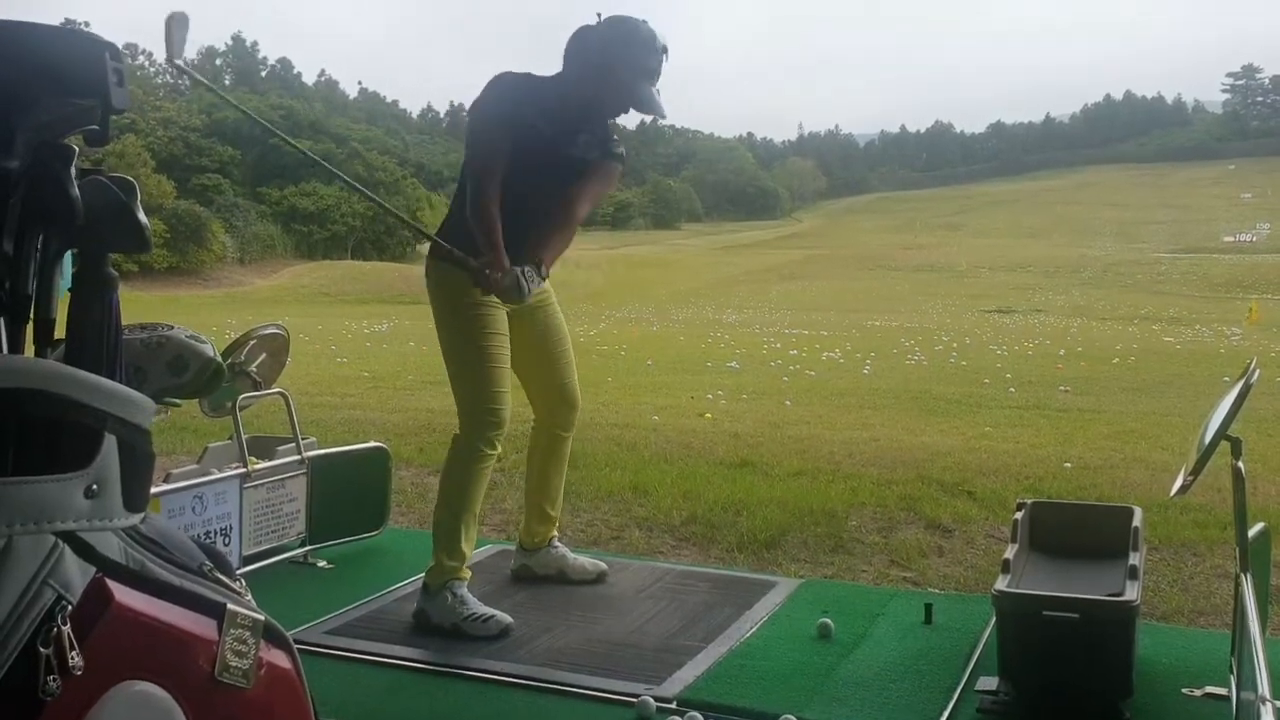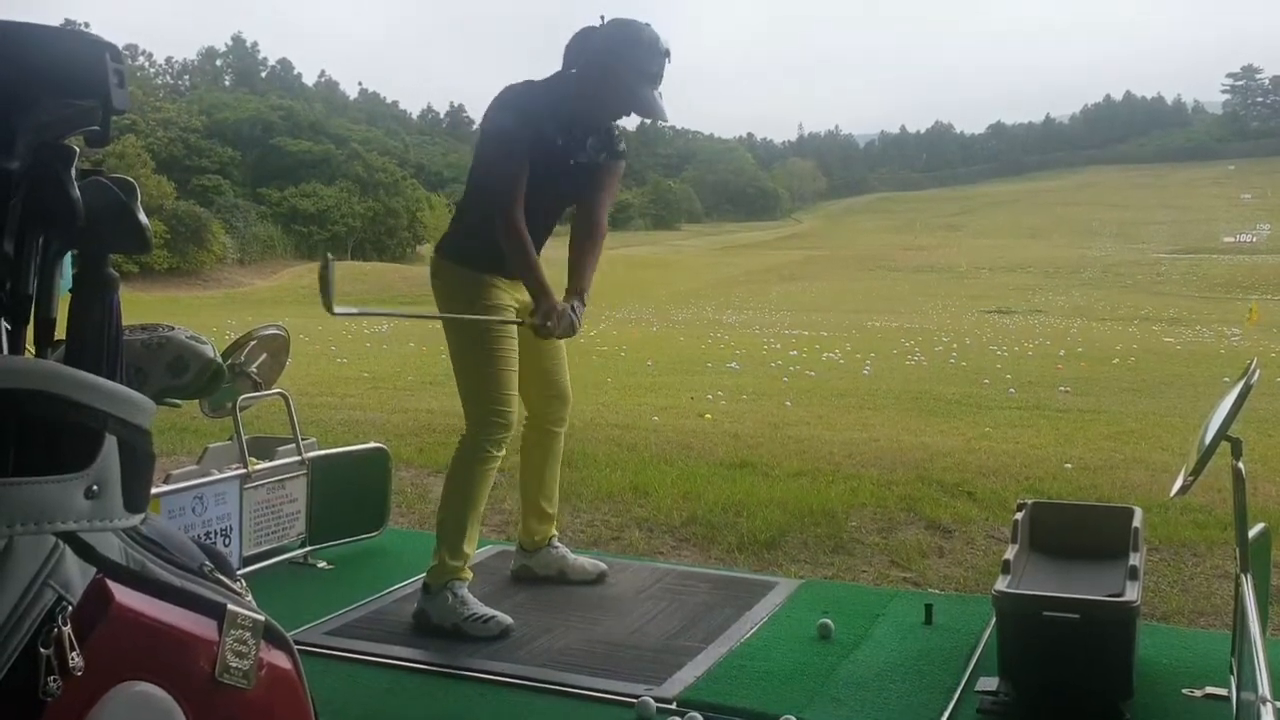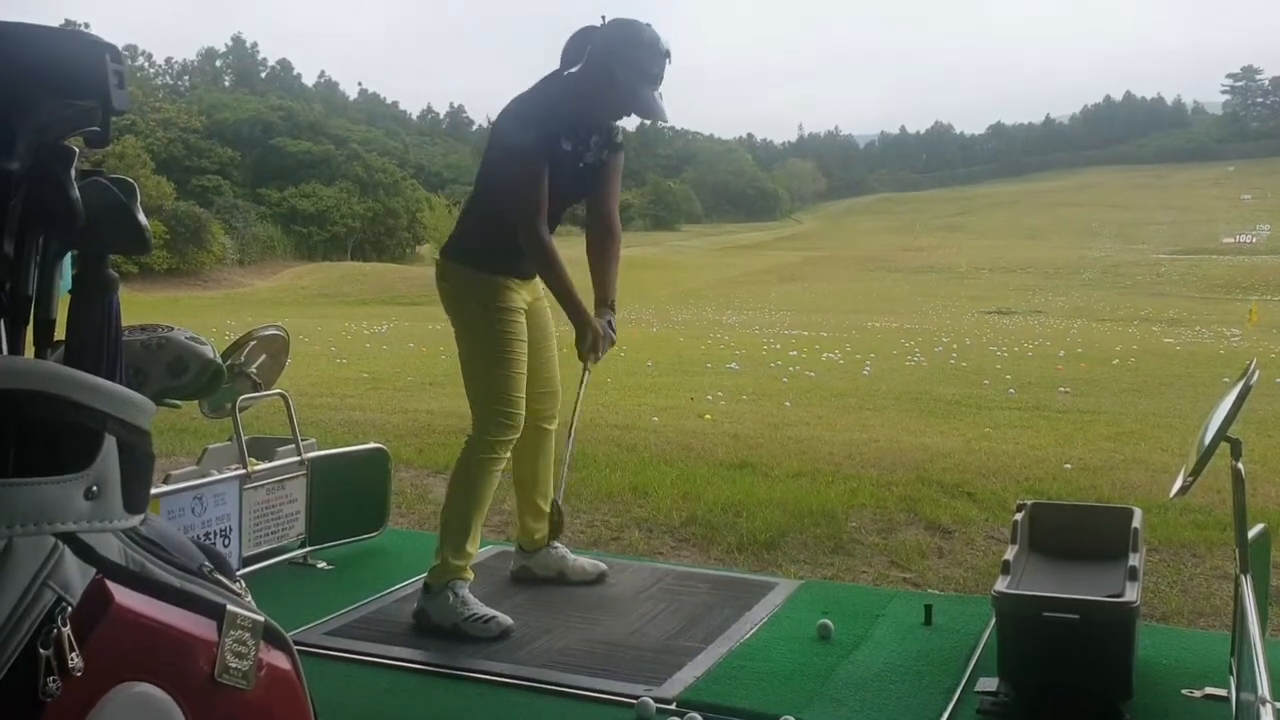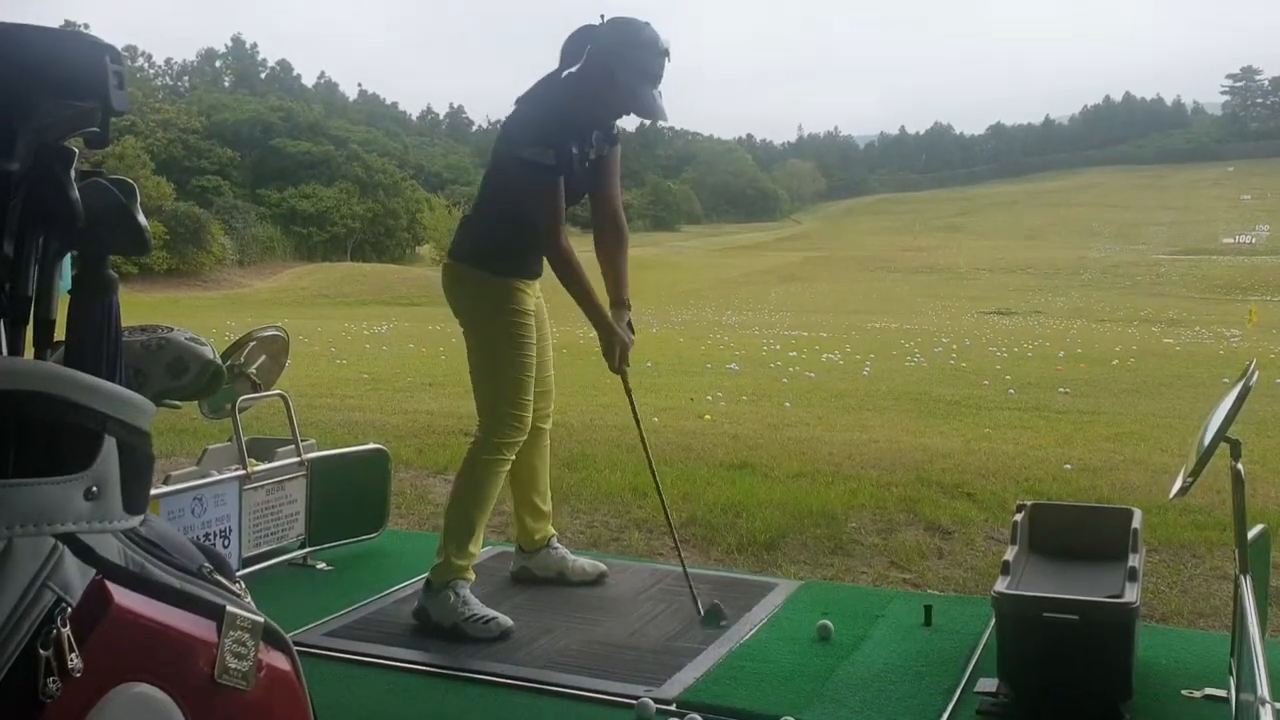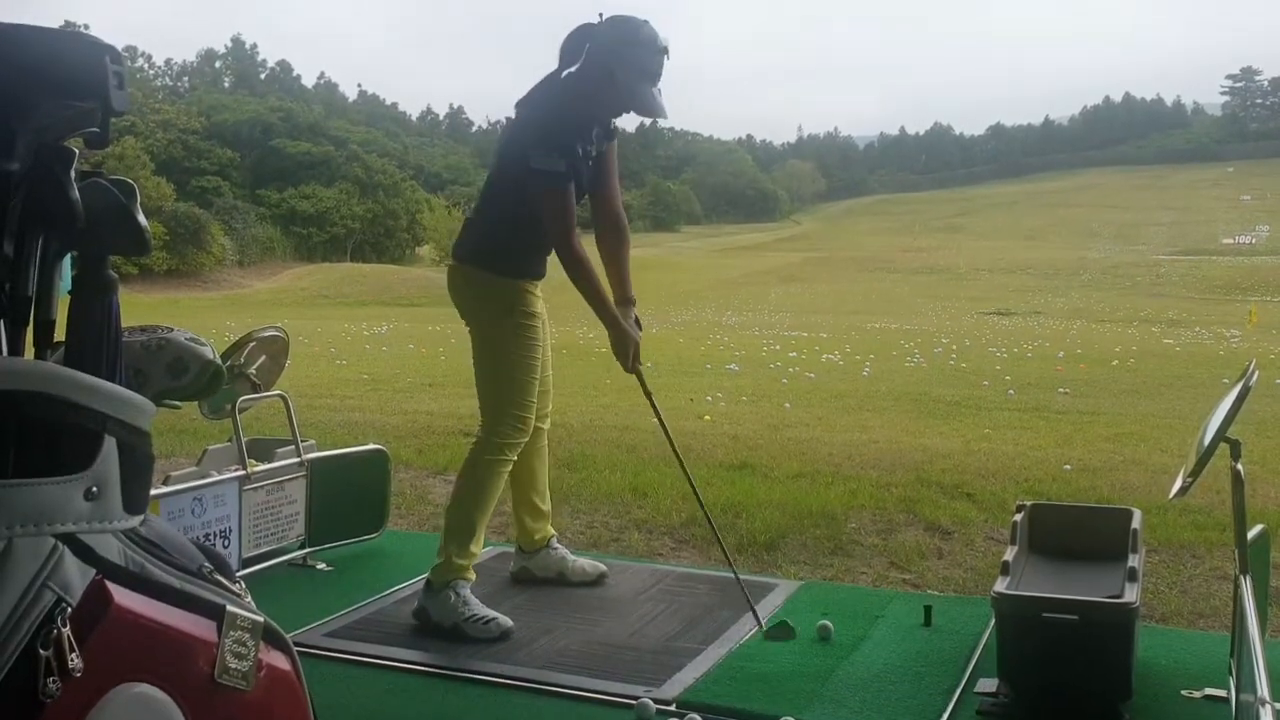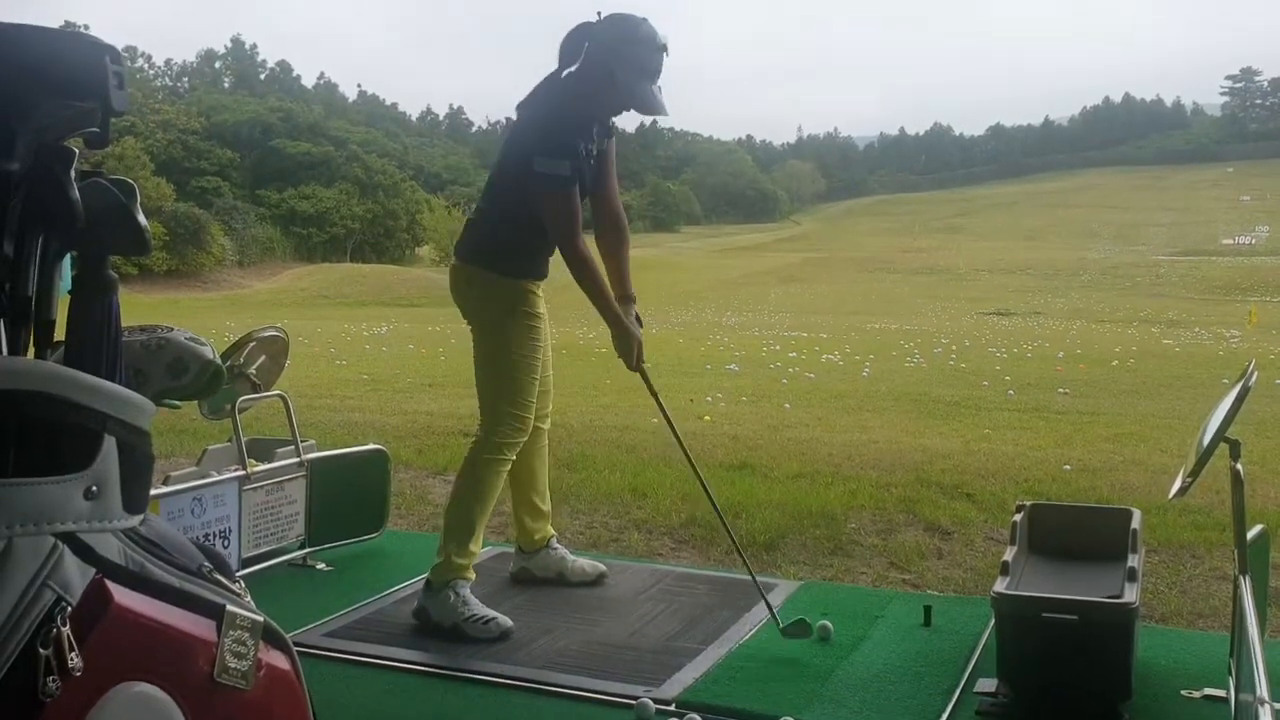
dt=0.1s
person 1, frame 1
left shoulder: (604, 146)
right shoulder: (510, 97)
left elbow: (570, 216)
right elbow: (482, 191)
left wrist: (527, 273)
right wrist: (494, 262)
left hip: (526, 278)
right hip: (466, 273)
left knee: (561, 409)
right knee: (486, 422)
left ankle: (538, 545)
right ankle: (442, 587)
person 1, frame 2
left shoulder: (606, 145)
right shoulder: (520, 107)
left elbow: (592, 224)
right elbow: (505, 212)
left wrist: (575, 298)
right wrist: (543, 295)
left hip: (528, 281)
right hip: (472, 272)
left knee: (552, 407)
right knee: (494, 422)
left ankle: (537, 545)
right ankle: (443, 587)
person 1, frame 3
left shoulder: (605, 133)
right shoulder: (530, 120)
left elbow: (604, 225)
right elbow: (531, 229)
left wrist: (605, 308)
right wrist: (579, 316)
left hip: (520, 277)
right hip: (480, 275)
left knee: (543, 412)
right knee: (499, 423)
left ankle: (535, 546)
right ankle: (444, 587)
person 1, frame 4
left shoulder: (601, 130)
right shoulder: (538, 126)
left elbow: (610, 220)
right elbow: (553, 238)
left wrist: (620, 307)
right wrist: (600, 322)
left hip: (521, 276)
right hip: (486, 276)
left knee: (538, 413)
right knee: (506, 424)
left ankle: (535, 546)
right ankle: (445, 586)
person 1, frame 5
left shoulder: (597, 122)
right shoulder: (546, 129)
left elbow: (610, 218)
right elbow: (566, 240)
left wrist: (627, 304)
right wrist: (614, 325)
left hip: (516, 276)
right hip: (494, 278)
left knee: (535, 415)
right knee: (506, 427)
left ankle: (535, 546)
right ankle: (445, 586)
person 1, frame 6
left shoulder: (595, 121)
right shoulder: (549, 130)
left elbow: (610, 216)
right elbow: (571, 241)
left wrist: (627, 302)
right wrist: (617, 324)
left hip: (517, 275)
right hip: (497, 278)
left knee: (535, 416)
right knee: (506, 426)
left ankle: (535, 546)
right ankle: (445, 586)
